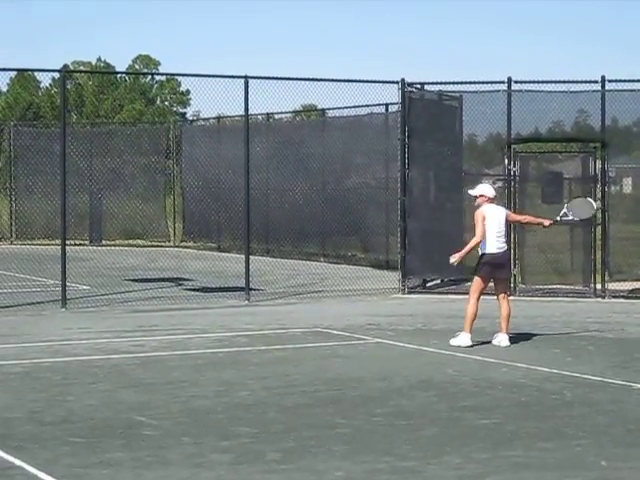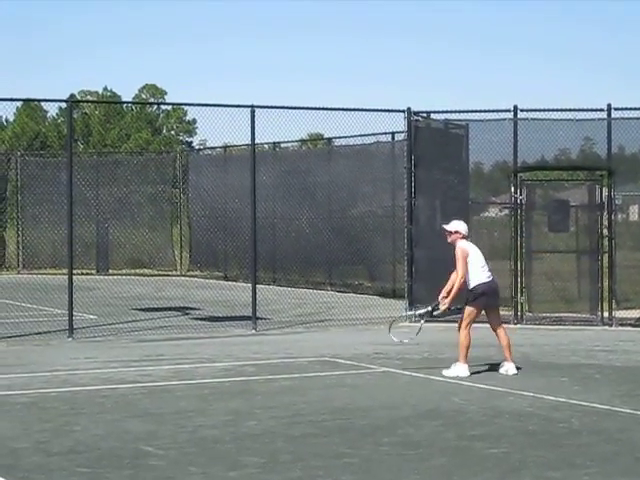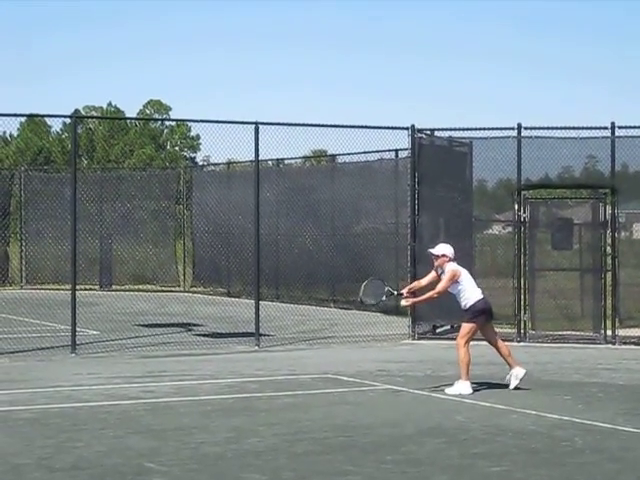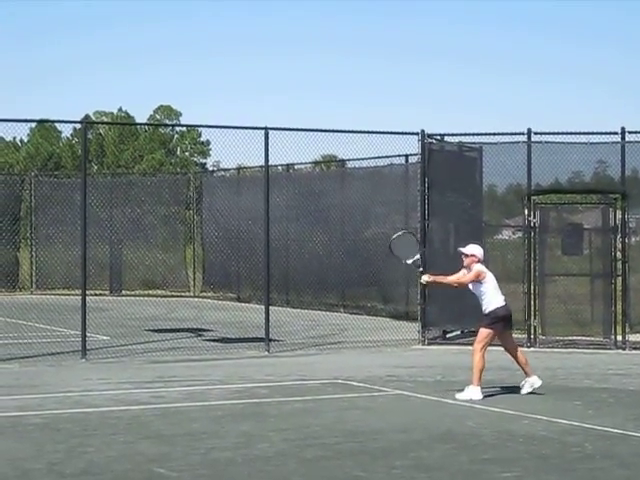
dt=0.5s
person 1, frame 1
left shoulder: (481, 212)
right shoulder: (502, 211)
left elbow: (479, 237)
right elbow: (522, 218)
left wrist: (461, 254)
right wrist: (543, 221)
left hip: (488, 258)
right hip: (503, 256)
left knee: (473, 297)
right knee: (503, 297)
left ankle: (465, 335)
right ankle: (503, 336)
person 1, frame 2
left shoulder: (460, 248)
right shoulder: (467, 246)
left elbow: (462, 277)
right elbow: (457, 273)
left wrist: (449, 299)
right wrist: (445, 291)
left hip: (480, 289)
right hip: (490, 286)
left knee: (464, 326)
right knee: (497, 326)
left ankle: (462, 366)
right ankle: (509, 364)
person 1, frame 3
left shoulder: (452, 270)
right shoulder: (440, 270)
left elbow: (436, 293)
right elbow: (422, 282)
left wrist: (413, 301)
right wrist: (408, 288)
left hip: (477, 307)
right hip: (479, 307)
left knee: (461, 343)
right knee: (494, 340)
left ankle: (464, 384)
right ankle: (515, 369)
person 1, frame 4
left shoulder: (478, 270)
right shoulder: (468, 270)
left elbow: (457, 282)
right elbow: (450, 279)
left wrist: (432, 279)
right wrist: (432, 277)
left hip: (496, 313)
right hip: (500, 312)
left knee: (478, 348)
right knee: (511, 348)
left ankle: (474, 389)
right ankle: (531, 378)
